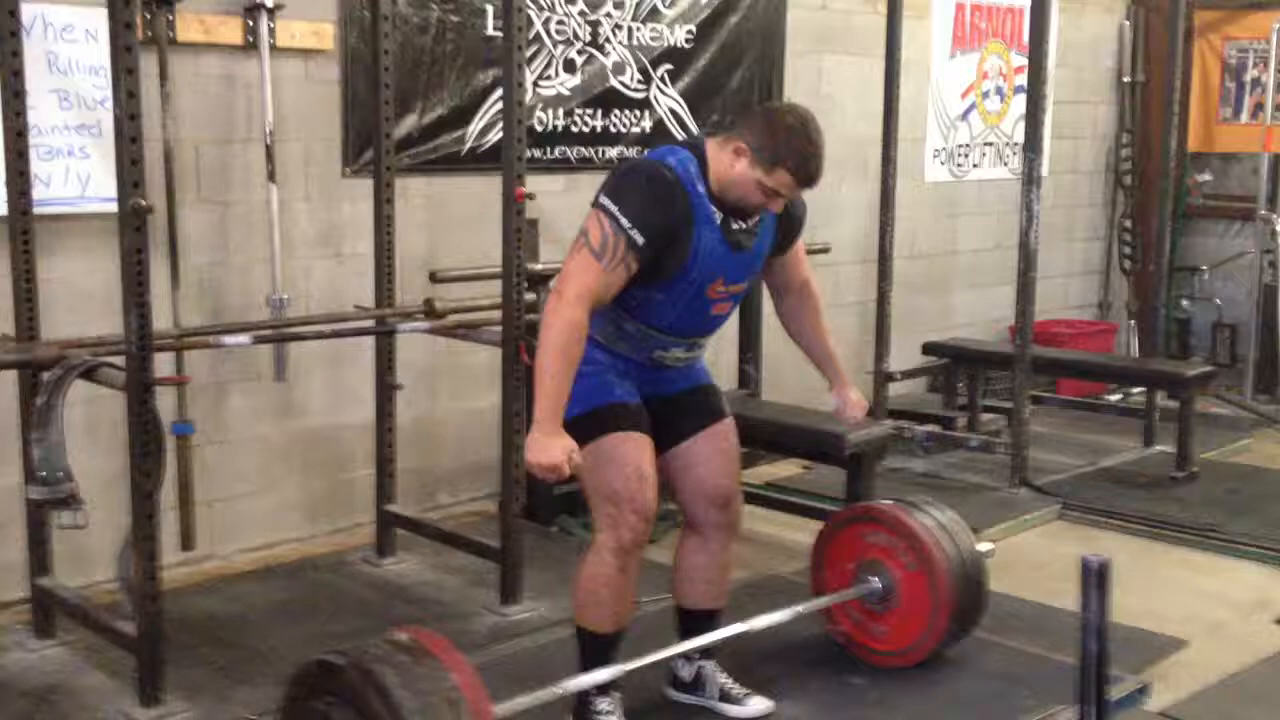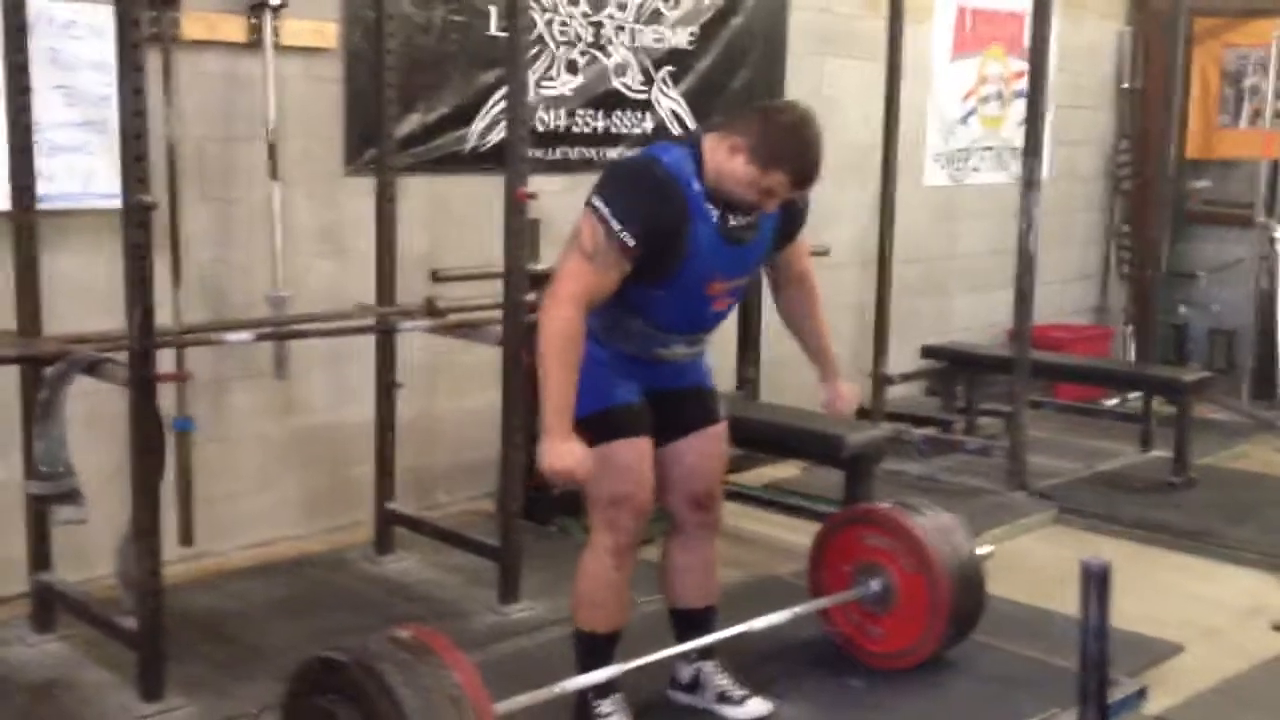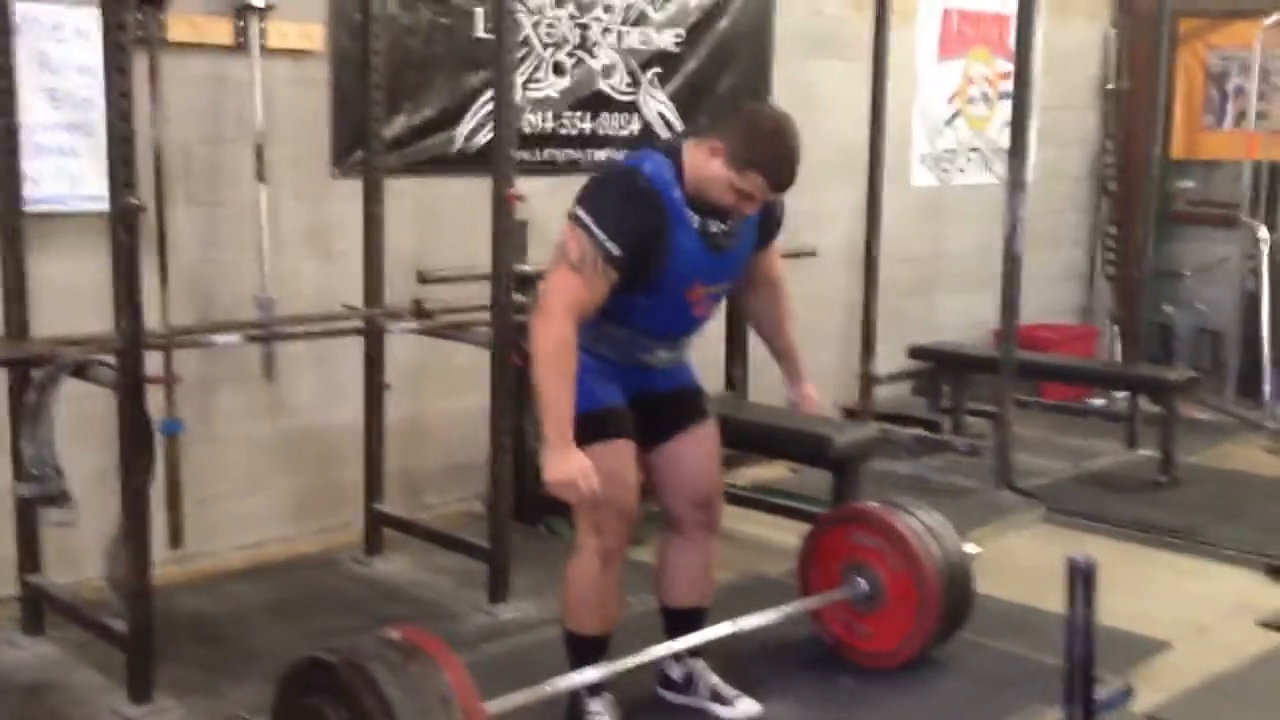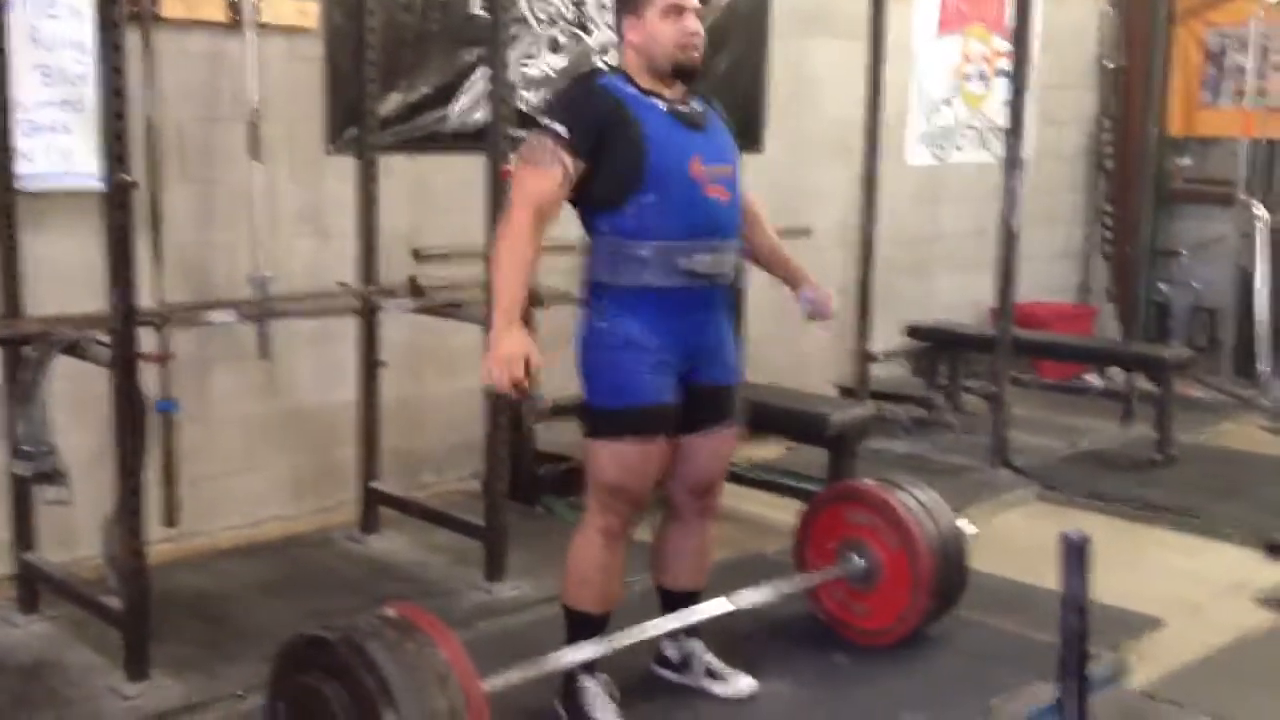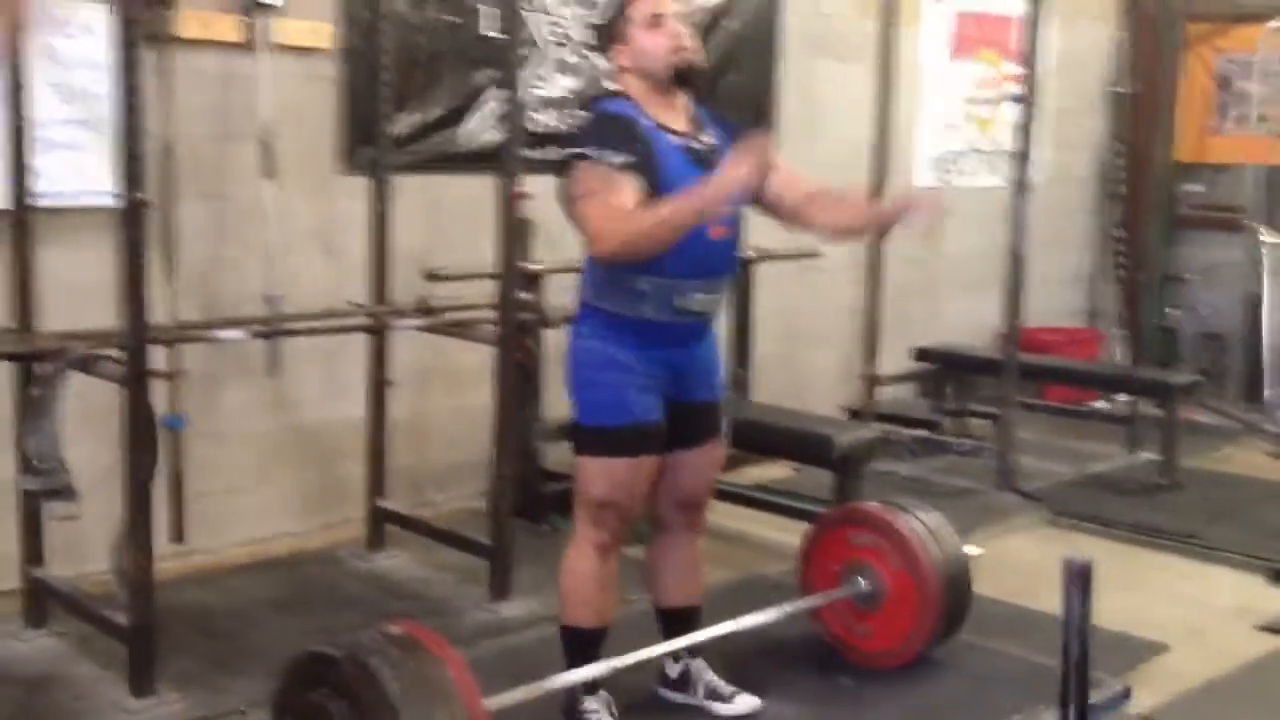
dt=1s
person 1, frame 1
left shoulder: (778, 207)
right shoulder: (654, 190)
left elbow: (794, 291)
right elbow: (570, 301)
left wrist: (838, 381)
right wrist: (546, 427)
left hip: (675, 366)
right hip: (601, 364)
left knee: (717, 513)
right knee: (628, 525)
left ankle: (693, 668)
person 1, frame 2
left shoulder: (778, 199)
right shoulder: (649, 188)
left elbow: (794, 283)
right elbow: (565, 302)
left wrist: (831, 374)
right wrist: (557, 432)
left hip: (678, 362)
right hip: (604, 361)
left knee: (698, 513)
right knee: (621, 525)
left ankle: (694, 669)
person 1, frame 3
left shoulder: (756, 206)
right shoulder: (631, 197)
left elbow: (763, 287)
right elbow: (555, 315)
left wrist: (796, 378)
right wrist: (558, 445)
left hip: (663, 365)
right hip: (590, 365)
left knee: (699, 512)
right knee: (608, 529)
left ankle: (684, 668)
person 1, frame 4
left shoulder: (710, 114)
right shoulder: (595, 106)
left elbow: (742, 215)
right elbow: (527, 212)
left wrist: (801, 281)
right wrist: (508, 325)
left hip: (712, 330)
right hip: (635, 333)
left knee: (697, 499)
right knee: (614, 510)
left ankle: (680, 647)
person 1, frame 5
left shoulder: (725, 134)
right shoulder: (608, 134)
left elbow: (811, 206)
right elbow: (615, 234)
left wrist: (886, 210)
right wrist: (713, 193)
left hip: (694, 348)
right hip: (622, 352)
left knee: (682, 512)
right knee: (604, 523)
